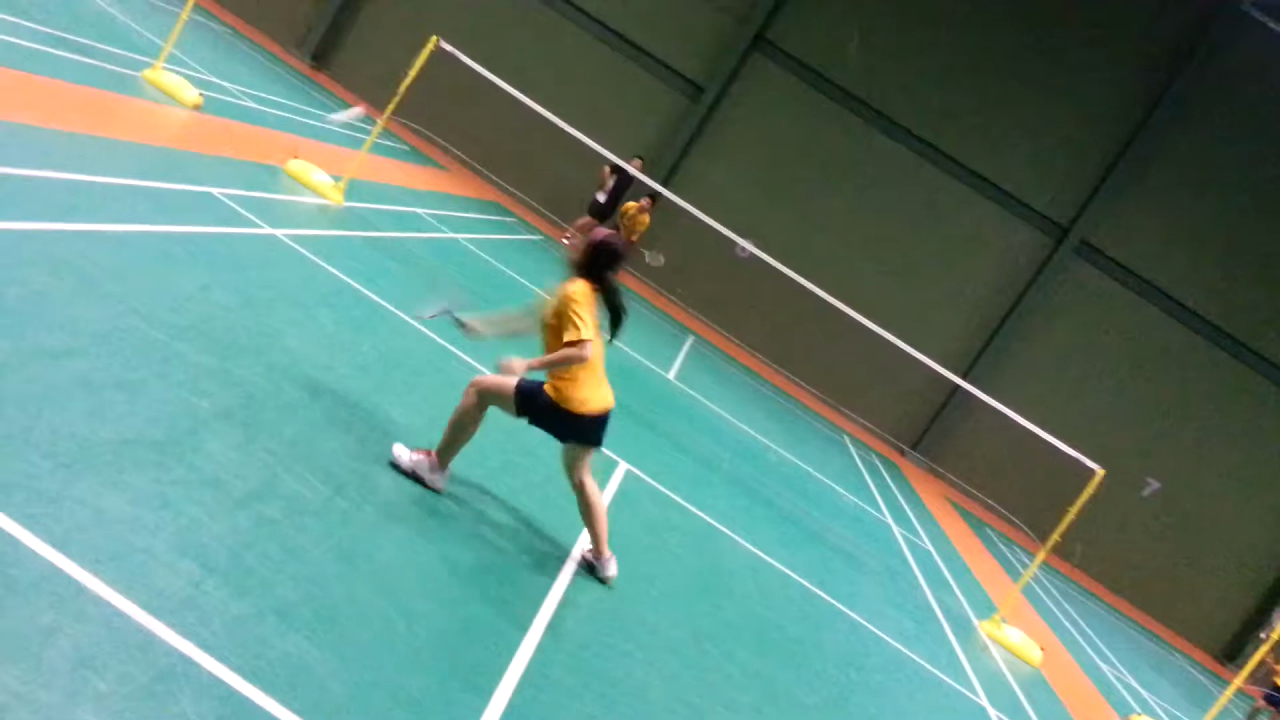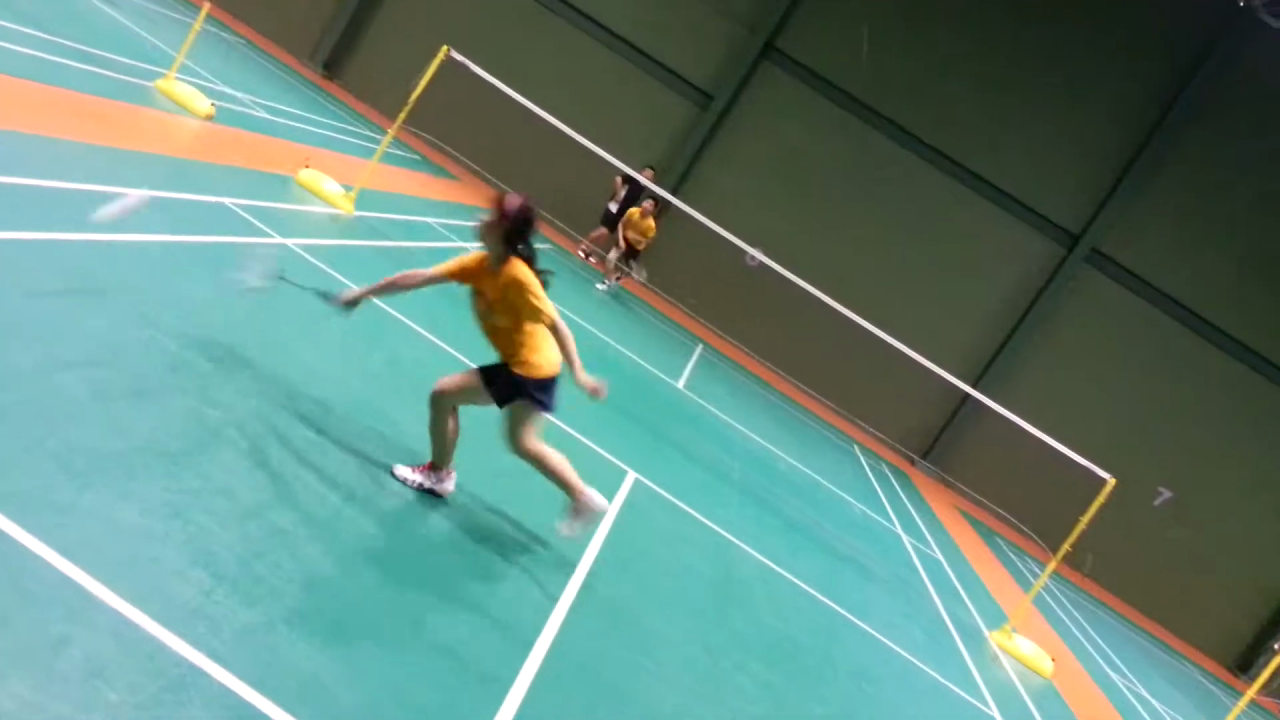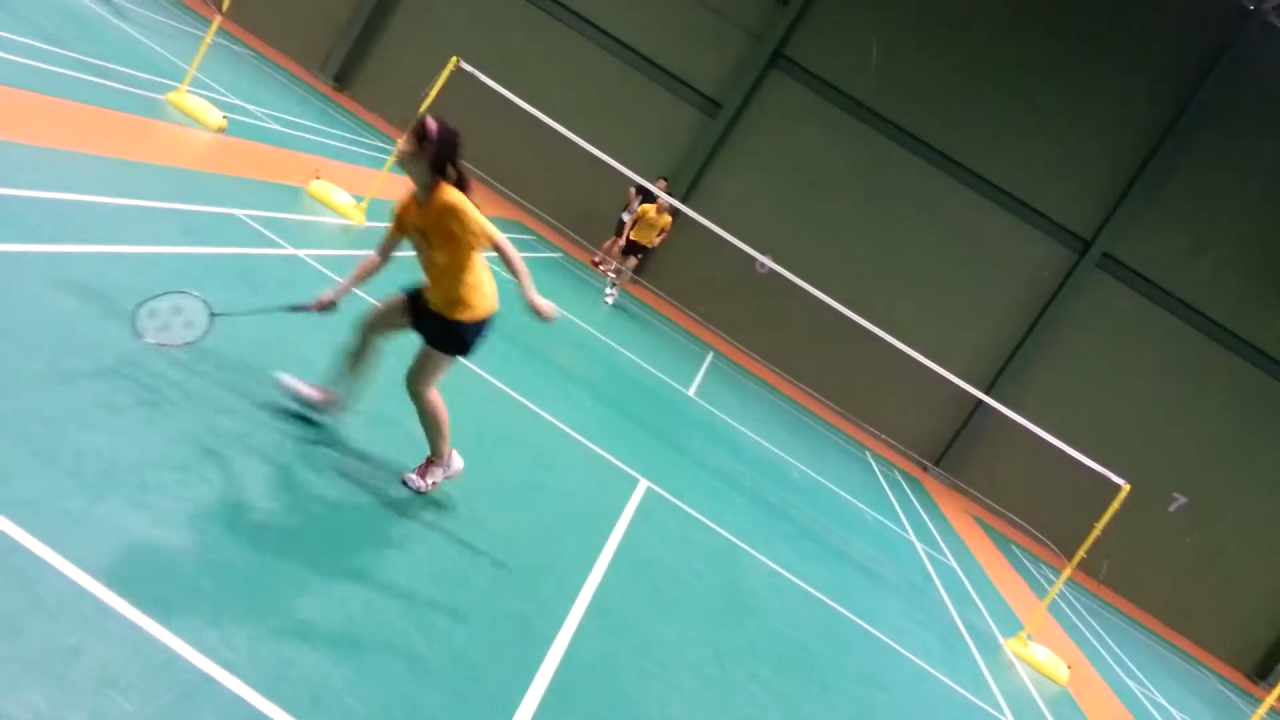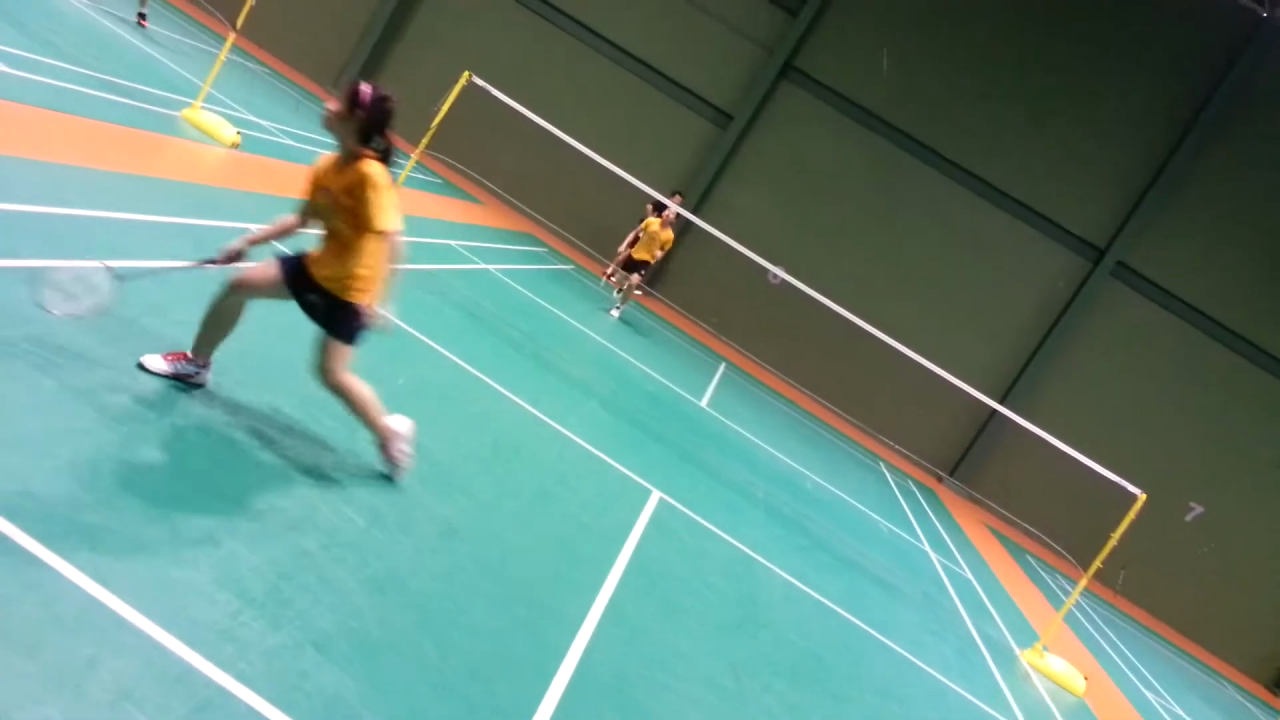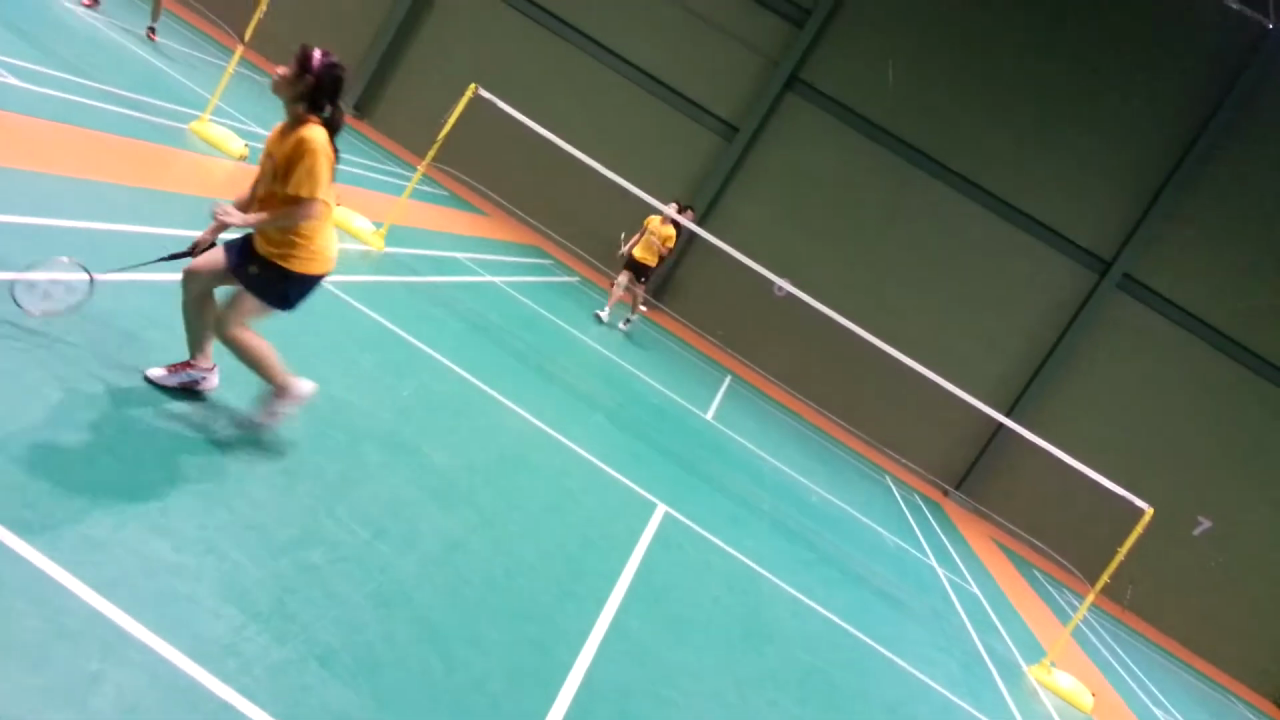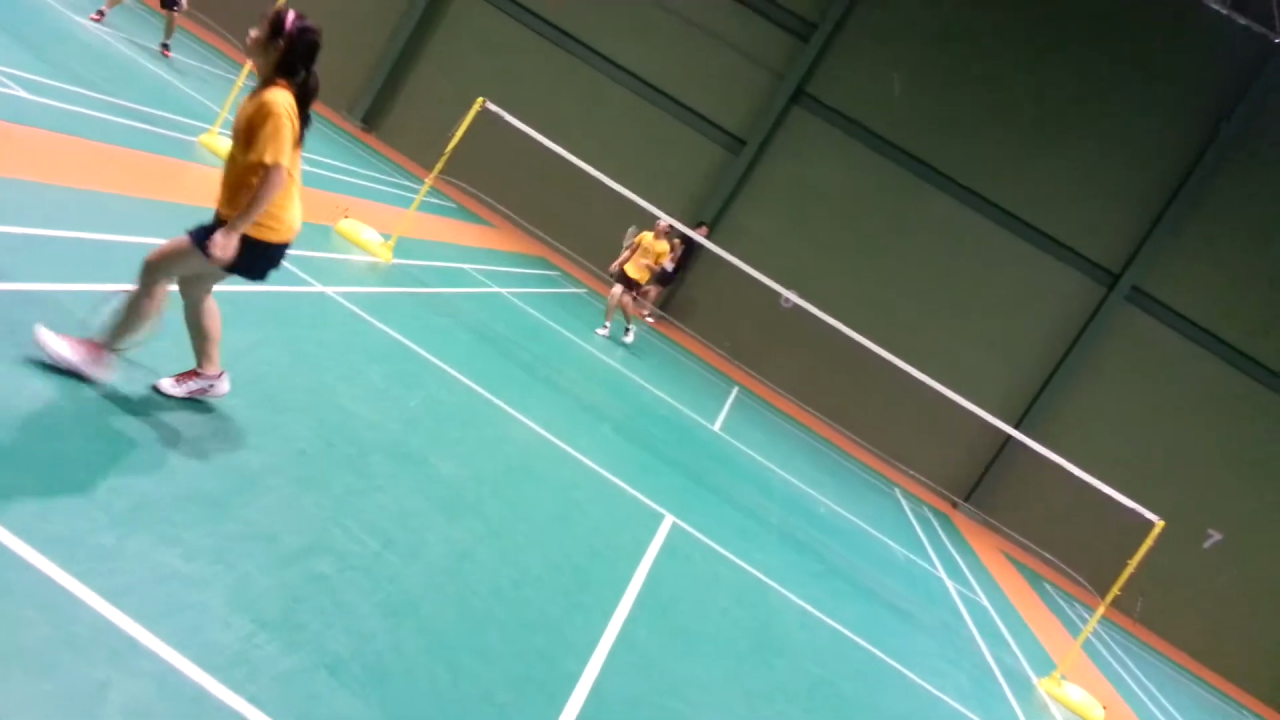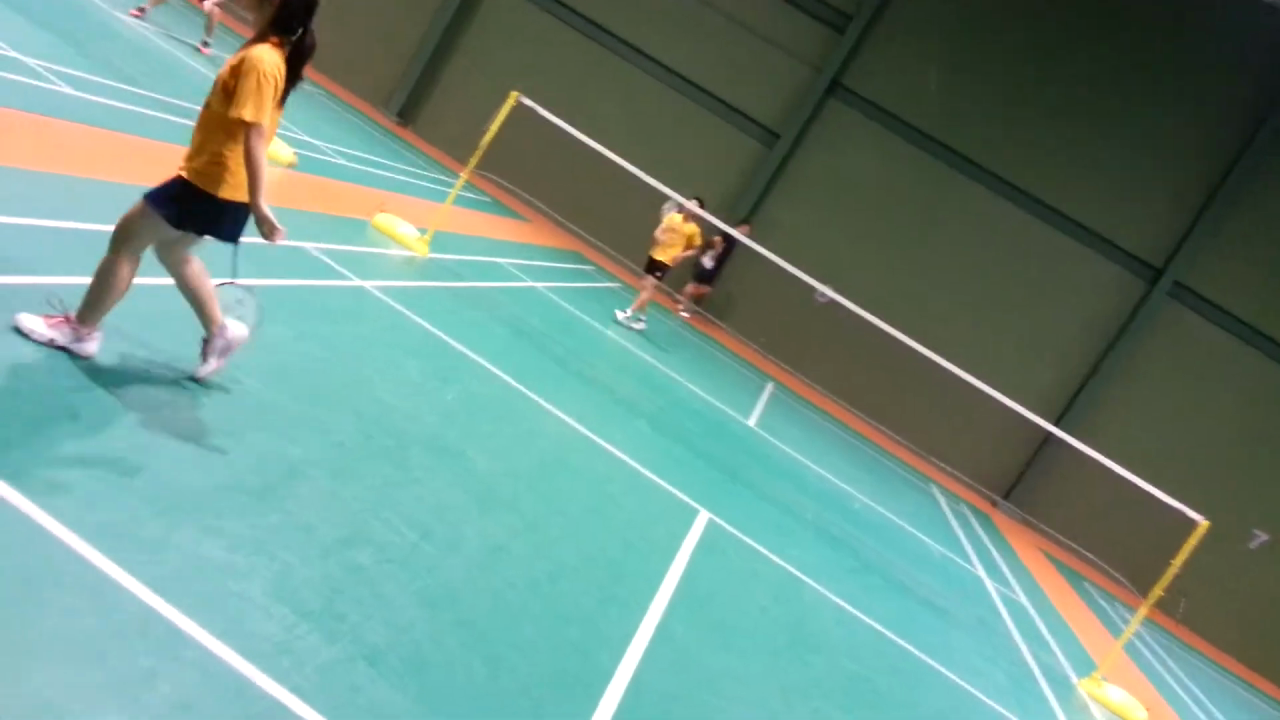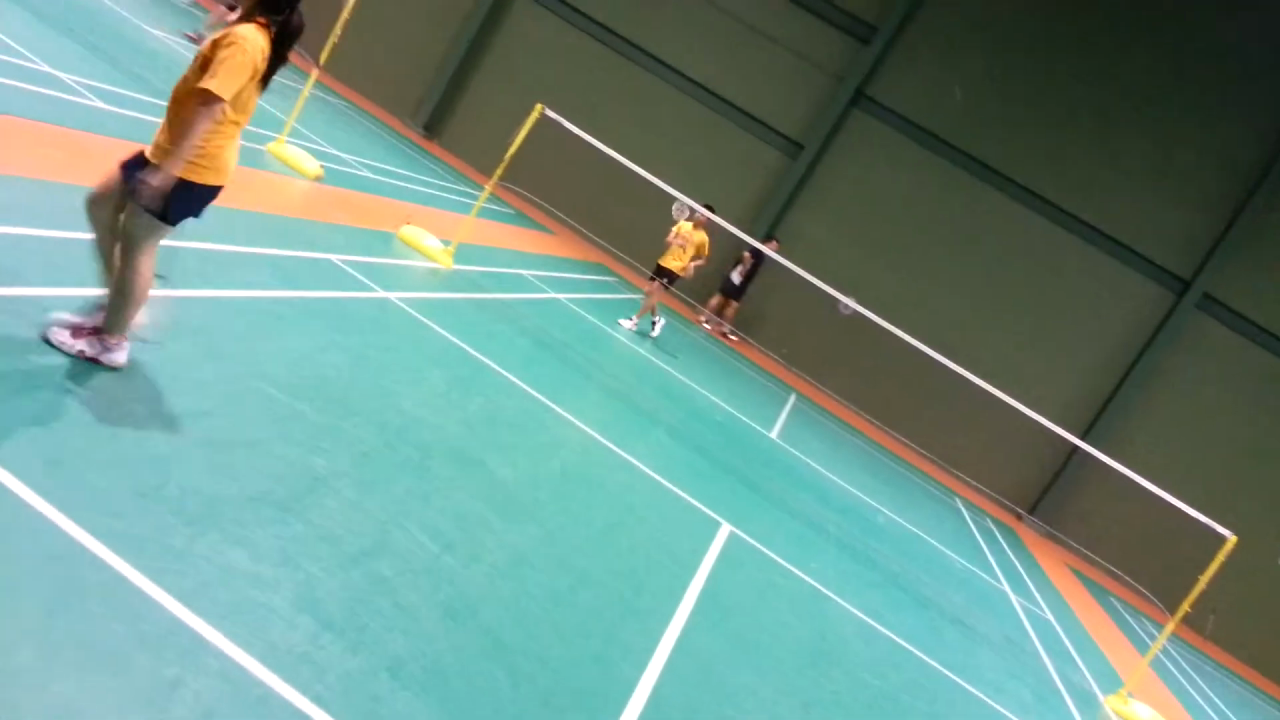
dt=0.2s
person 1, frame 1
left shoulder: (574, 292)
right shoulder: (588, 292)
left elbow: (582, 353)
right elbow: (534, 317)
left wrist: (528, 365)
right wrist: (485, 325)
left hip: (566, 400)
right hip: (598, 404)
left knee: (480, 388)
right knee: (580, 476)
left ankle: (435, 464)
right ankle: (602, 557)
person 1, frame 2
left shoulder: (517, 277)
right shoulder: (477, 263)
left elbow: (556, 324)
right elbow: (421, 278)
left wrist: (578, 373)
right wrist: (364, 293)
left hip: (529, 371)
right hip: (533, 368)
left knee: (443, 395)
right knee: (522, 442)
left ankle: (440, 473)
right ankle: (582, 497)
person 1, frame 3
left shoulder: (451, 204)
right shoulder: (411, 202)
left elbow: (502, 247)
right elbow: (382, 255)
left wrist: (532, 296)
right wrist: (340, 290)
left hip: (466, 309)
right hip: (436, 296)
left knee: (419, 383)
right knee: (372, 323)
left ankle: (440, 461)
right ankle: (332, 394)
person 1, frame 4
left shoulder: (371, 177)
right shoulder: (328, 167)
left elbow: (390, 242)
right elbow: (302, 218)
left wrist: (374, 299)
right wrist: (246, 242)
left hip: (353, 287)
right hip: (320, 268)
left knee: (332, 372)
right knee: (238, 285)
left ankle: (389, 431)
right ankle: (195, 362)
person 1, frame 5
left shoulder: (311, 141)
right shoulder: (282, 133)
left elbow: (307, 213)
right elbow: (257, 192)
left wrist: (244, 220)
right wrist: (215, 230)
left hip: (299, 260)
right hip: (267, 244)
left knee: (226, 323)
right knee: (197, 274)
left ankle: (286, 387)
right ankle: (199, 368)
person 1, frame 6
left shoulder: (275, 104)
right shoulder: (266, 97)
left elbow: (274, 180)
left wrist: (233, 233)
right wrist: (230, 224)
left hip: (258, 232)
right hip: (248, 223)
left knee: (156, 268)
right knee: (193, 287)
left ankle: (99, 353)
right ankle: (209, 373)
person 1, frame 7
left shoulder: (259, 59)
right shoulder: (268, 51)
left elbow: (253, 136)
left wrist: (258, 204)
left hip: (212, 182)
right hip: (215, 178)
left knee: (126, 238)
right knee: (173, 251)
left ankle: (80, 330)
right ankle: (220, 331)
person 1, frame 8
left shoulder: (243, 39)
right shoulder: (249, 31)
left elbow: (208, 107)
left wrist: (162, 173)
left hip: (188, 167)
right hip: (170, 152)
left knee: (136, 242)
right knee: (101, 203)
left ankle: (110, 341)
right ankle: (110, 310)
